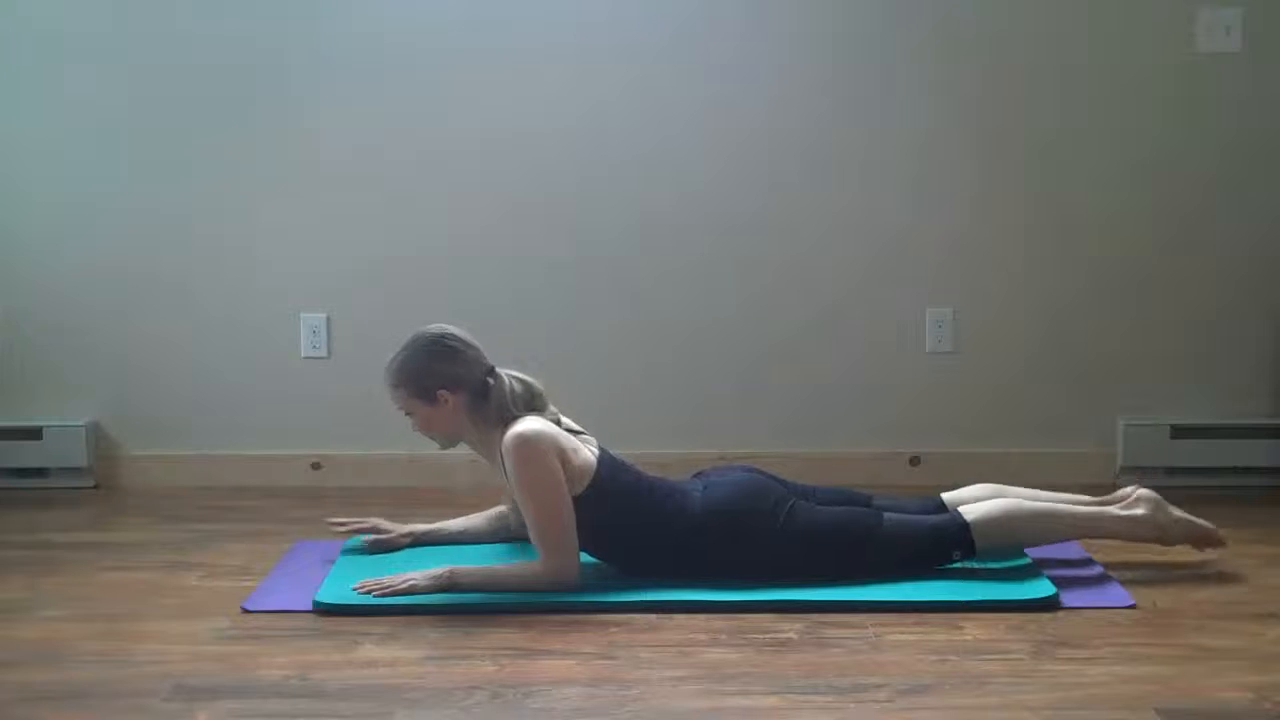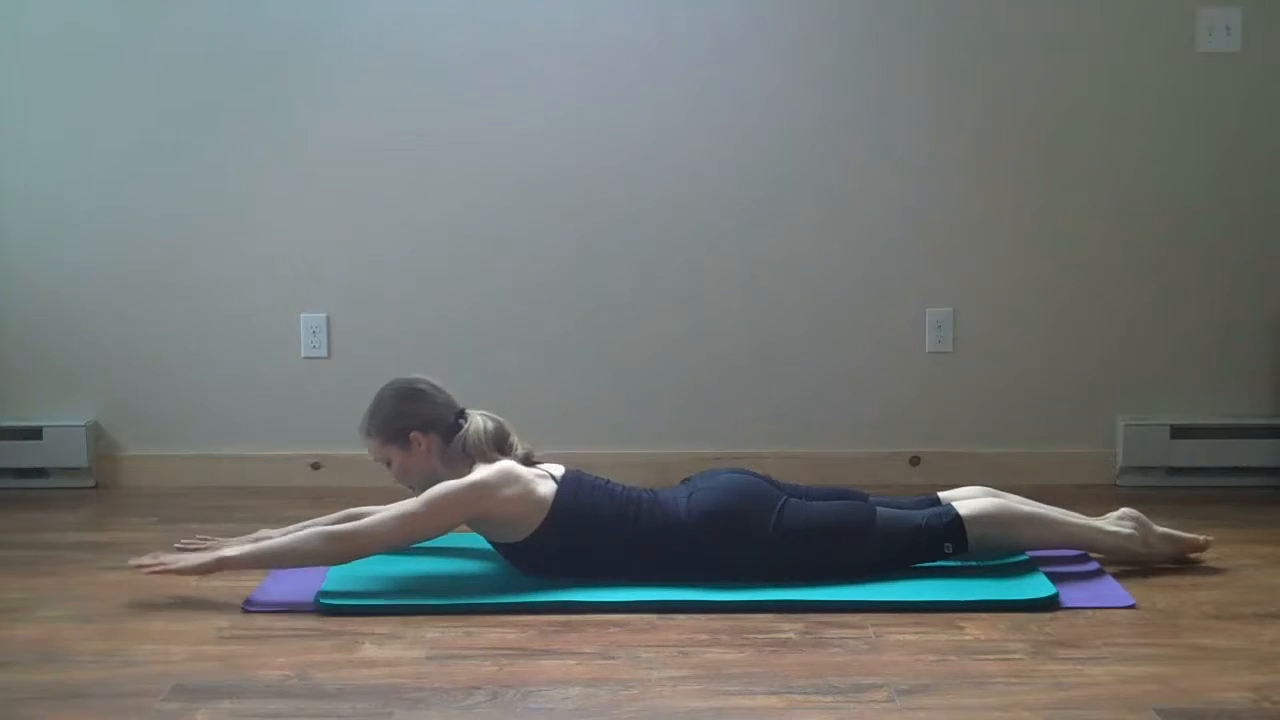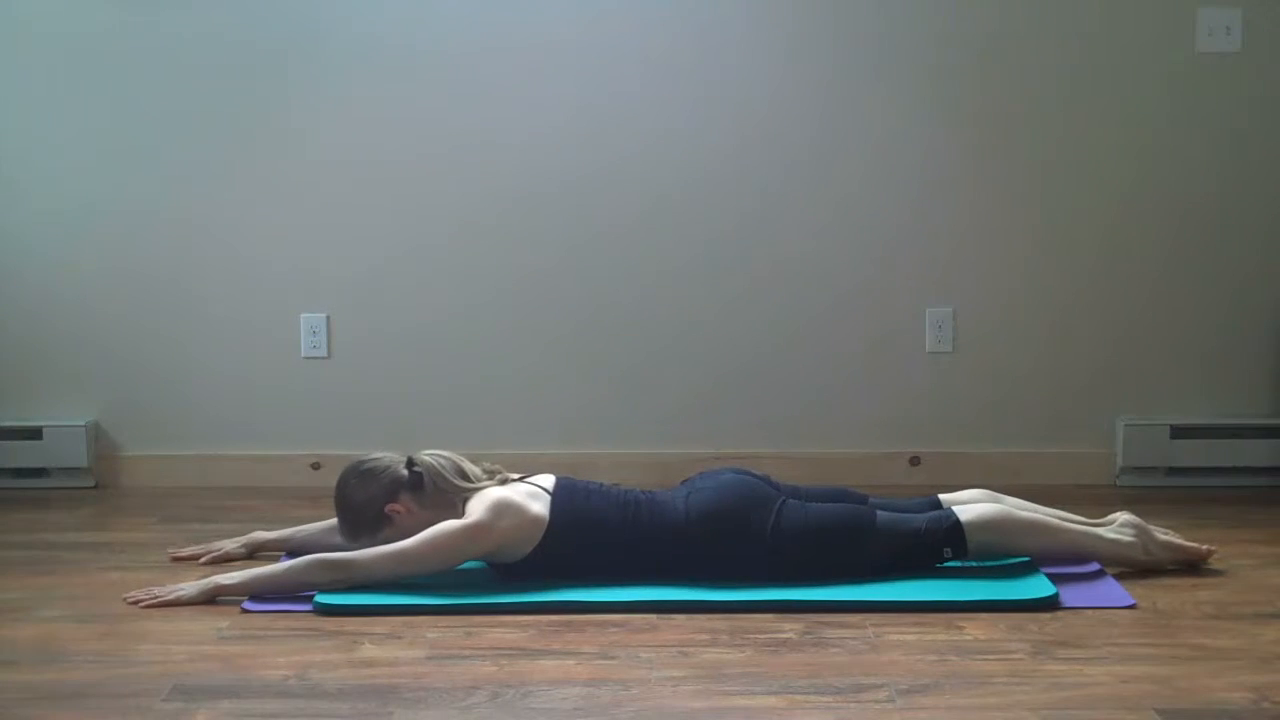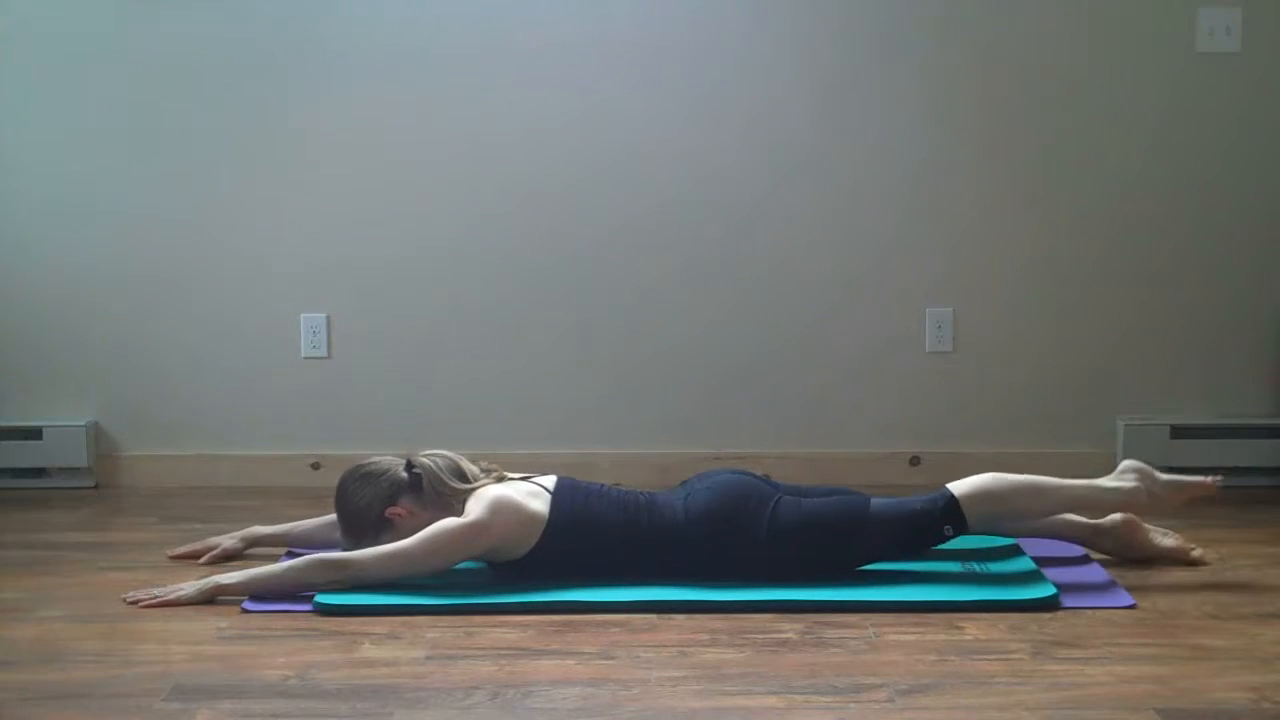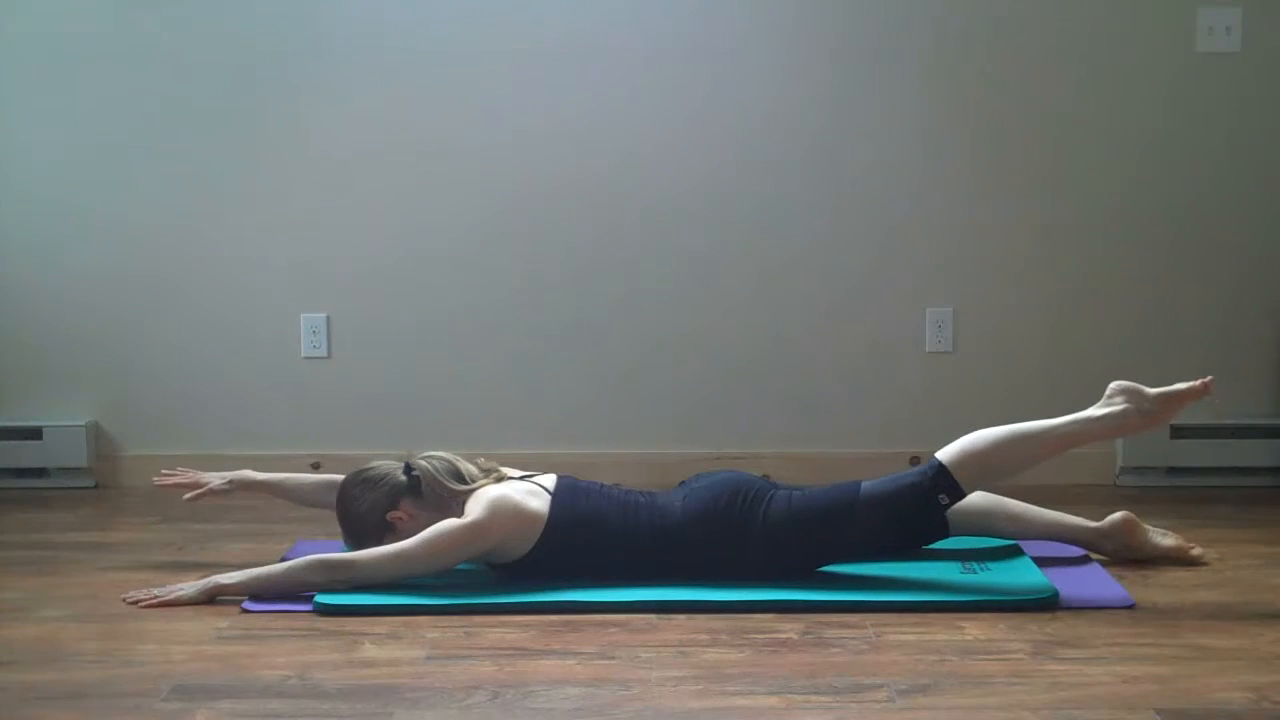
dt=1s
person 1, frame 1
left shoulder: (523, 442)
right shoulder: (519, 426)
left elbow: (557, 573)
right elbow: (515, 522)
left wrist: (439, 580)
right wrist: (414, 532)
left hip: (741, 539)
right hip: (726, 501)
left knee: (948, 534)
right knee: (937, 510)
left ankle: (1129, 518)
right ankle: (1116, 503)
person 1, frame 2
left shoulder: (477, 494)
right shoulder: (482, 469)
left elbow: (346, 542)
right elbow: (366, 517)
left wrist: (213, 560)
right wrist: (238, 535)
left hip: (729, 542)
right hip: (722, 507)
left knee: (928, 532)
right knee: (919, 514)
left ankle: (1121, 534)
right ankle: (1111, 521)
person 1, frame 3
left shoulder: (478, 526)
right shoulder: (478, 486)
left elbow: (348, 564)
right elbow: (357, 527)
left wrist: (216, 588)
right wrist: (253, 540)
left hip: (731, 541)
right hip: (721, 505)
left knee: (933, 536)
right knee: (927, 510)
left ankle: (1118, 541)
right ankle: (1106, 526)
person 1, frame 4
left shoulder: (480, 524)
right shoulder: (487, 485)
left elbow: (350, 564)
right elbow: (354, 523)
left wrist: (216, 589)
right wrist: (250, 533)
left hip: (732, 539)
right hip: (721, 505)
left knee: (931, 513)
right knee: (921, 510)
left ankle: (1115, 494)
right ankle: (1111, 520)
person 1, frame 5
left shoulder: (481, 525)
right shoulder: (484, 481)
left elbow: (344, 565)
right elbow: (352, 489)
left wrist: (219, 584)
right wrist: (237, 477)
left hip: (731, 539)
right hip: (717, 511)
left knee: (921, 496)
right knee: (920, 510)
left ankle: (1110, 414)
right ankle: (1105, 531)
